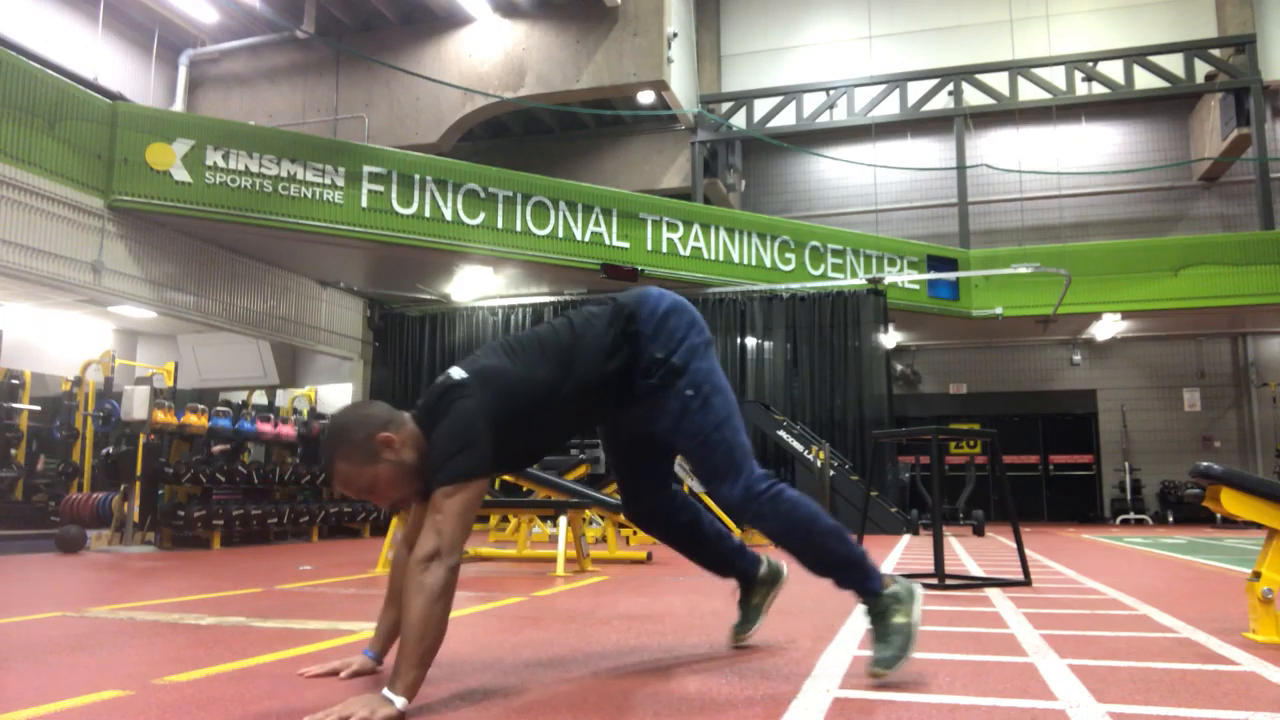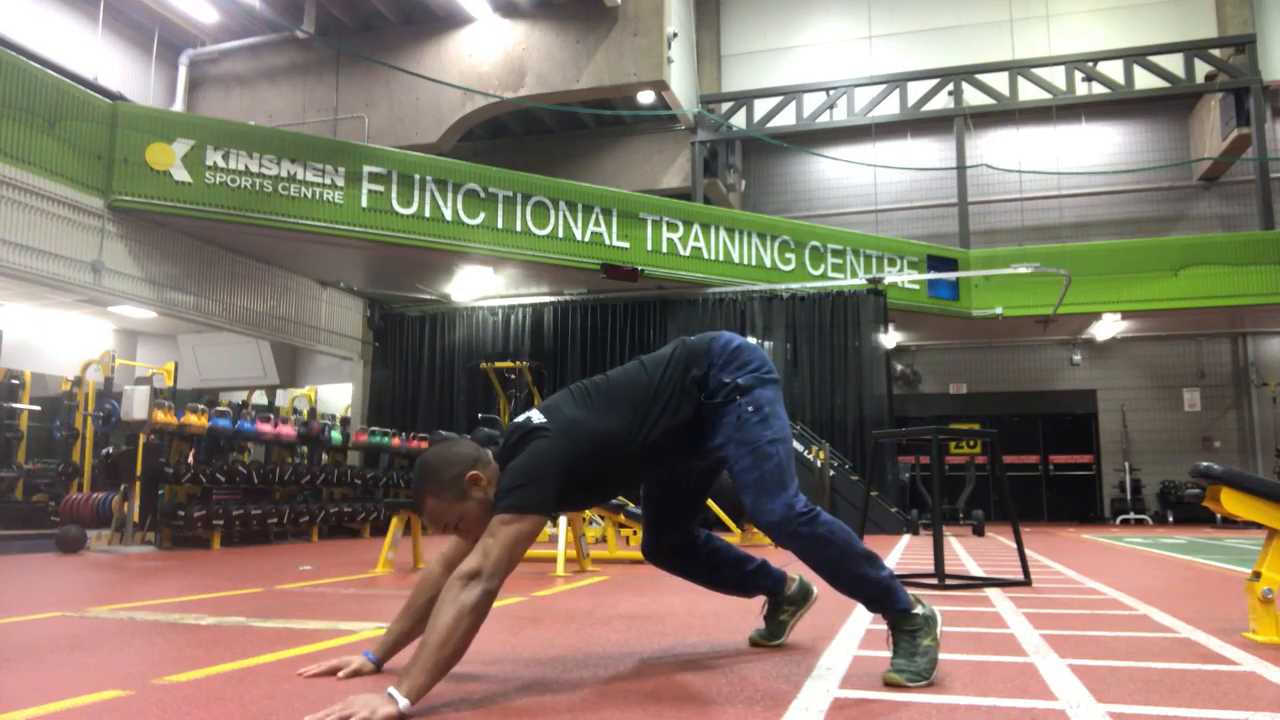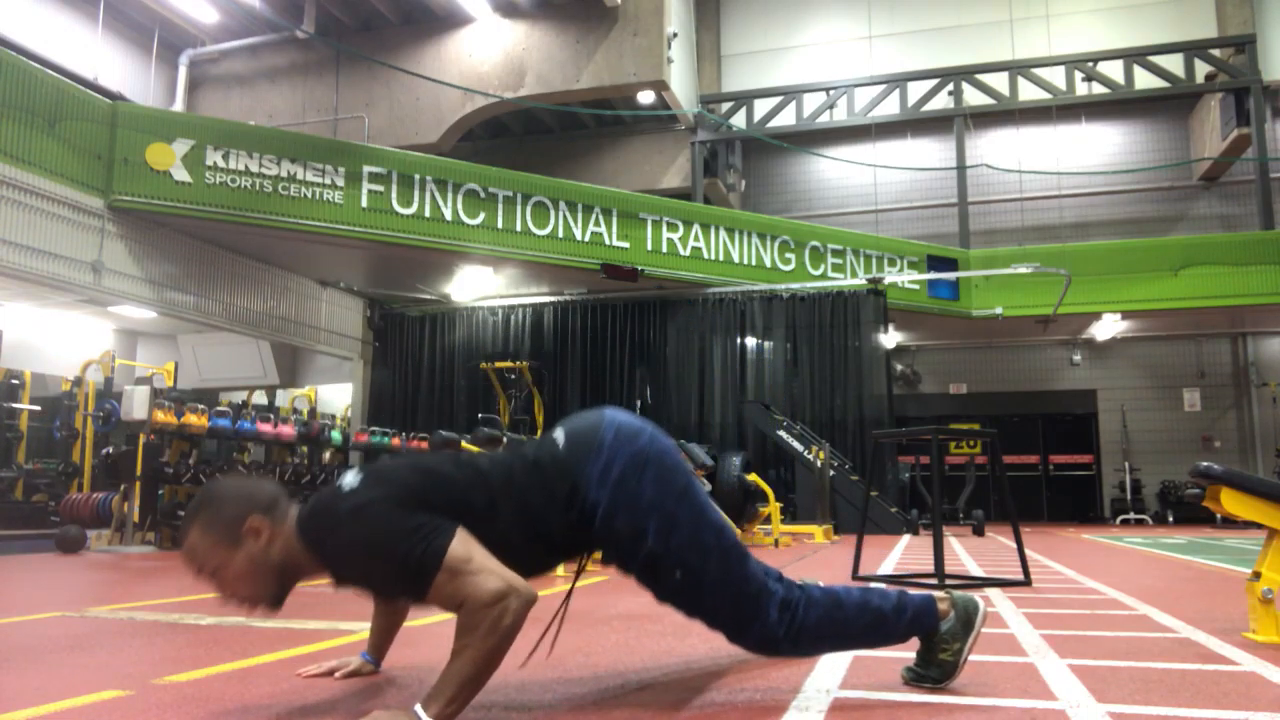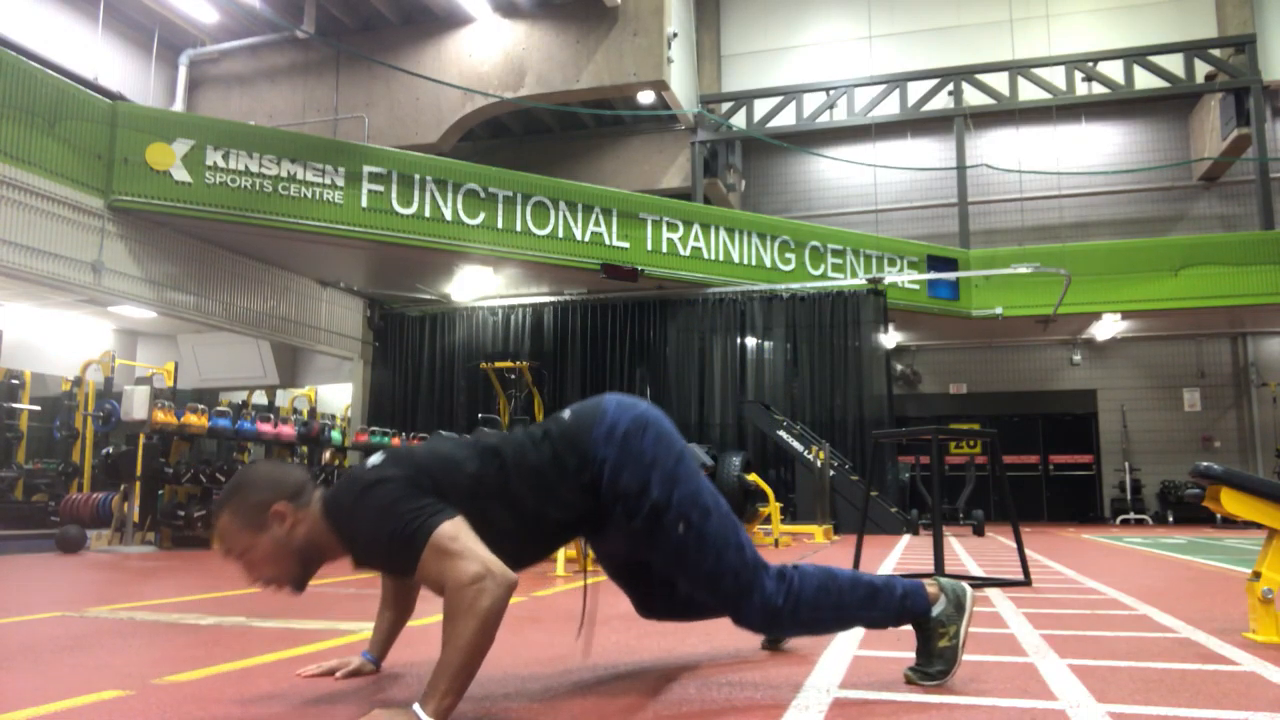
dt=1s
person 1, frame 1
left shoulder: (460, 423)
right shoulder: (432, 435)
left elbow: (437, 560)
right elbow: (413, 549)
right wrist: (374, 653)
left hip: (655, 339)
right hip: (628, 373)
left knee: (740, 488)
right knee: (648, 503)
left ankle: (883, 594)
right ankle: (754, 576)
person 1, frame 2
left shoulder: (538, 460)
right shoulder: (502, 466)
left elbow: (476, 581)
right elbow: (447, 566)
right wrist: (376, 654)
left hip: (727, 378)
right hip: (689, 416)
left knee: (779, 512)
right knee: (667, 544)
left ankle: (909, 617)
right ankle: (784, 591)
person 1, frame 3
left shoulder: (356, 525)
right shoulder: (343, 515)
left elbow: (503, 596)
left hip: (615, 476)
right hip: (601, 457)
left knee: (762, 620)
right knee: (713, 581)
left ankle: (940, 614)
right ankle: (779, 584)
person 1, frame 4
left shoulder: (370, 507)
right shoulder: (361, 505)
left elbow: (486, 581)
right elbow: (409, 560)
right wrist: (372, 652)
left hip: (619, 454)
right hip: (599, 451)
left knee: (757, 599)
right knee: (662, 597)
left ankle: (930, 602)
right ankle: (773, 580)
